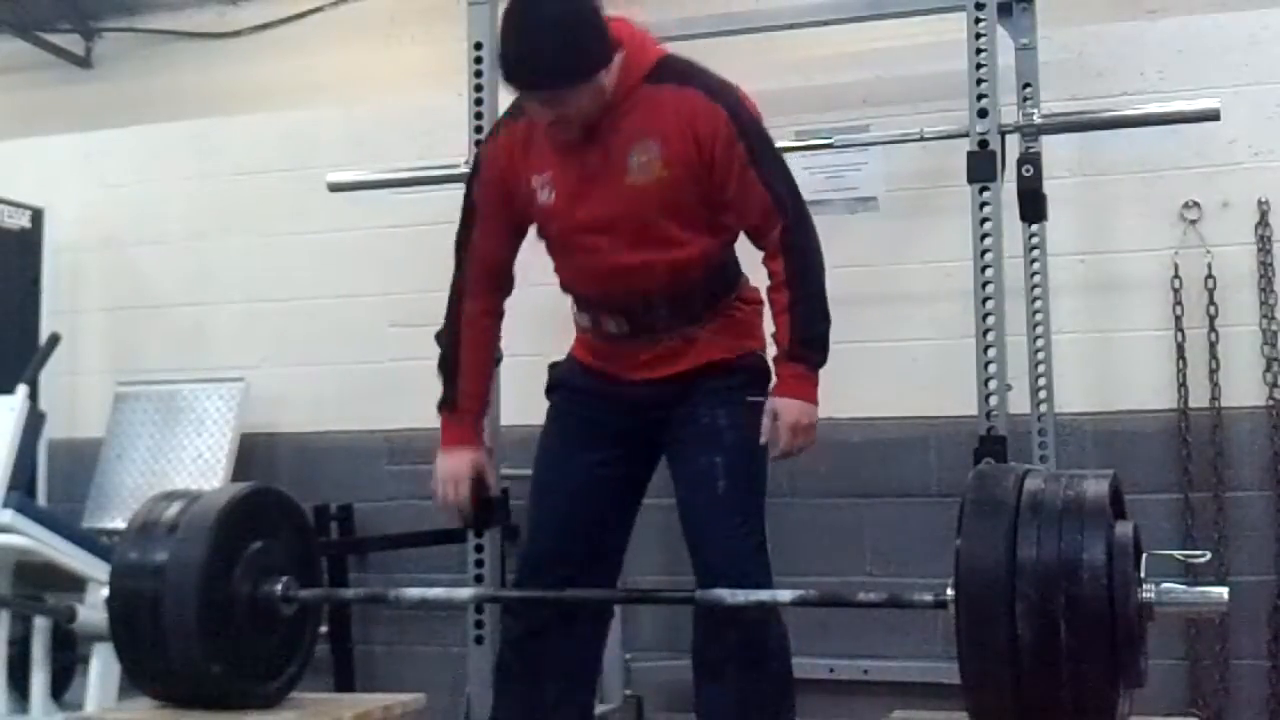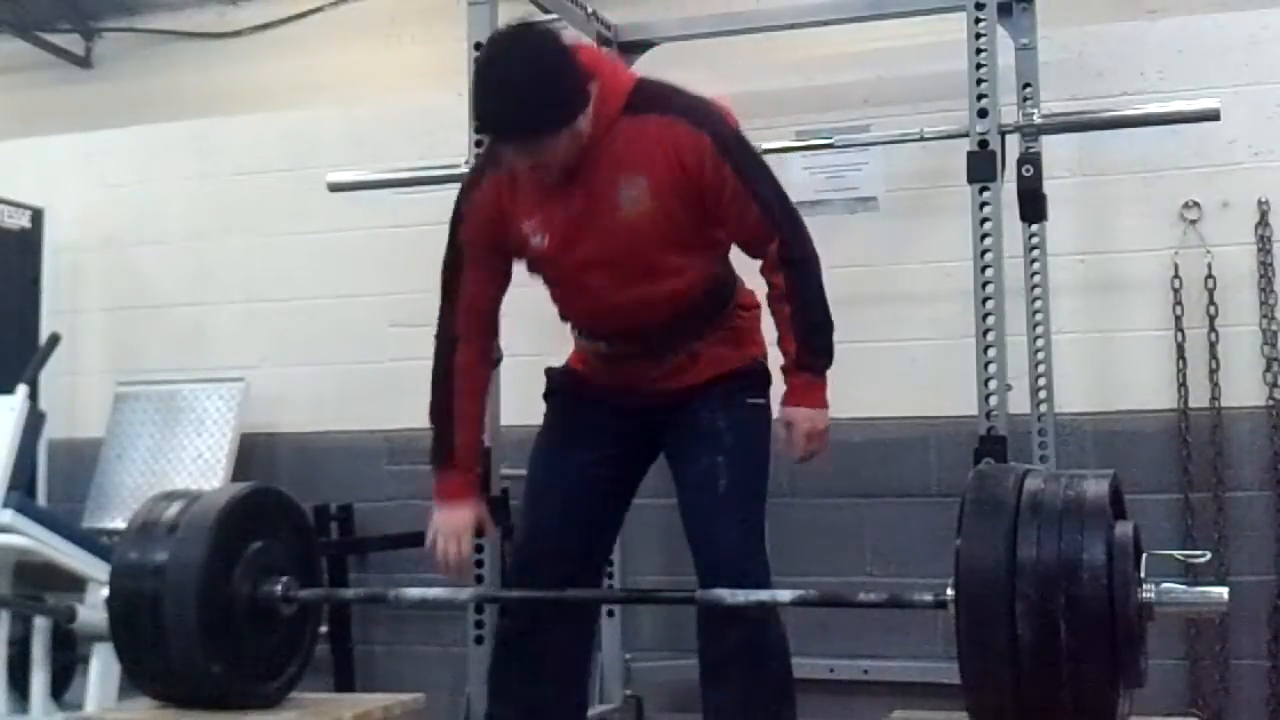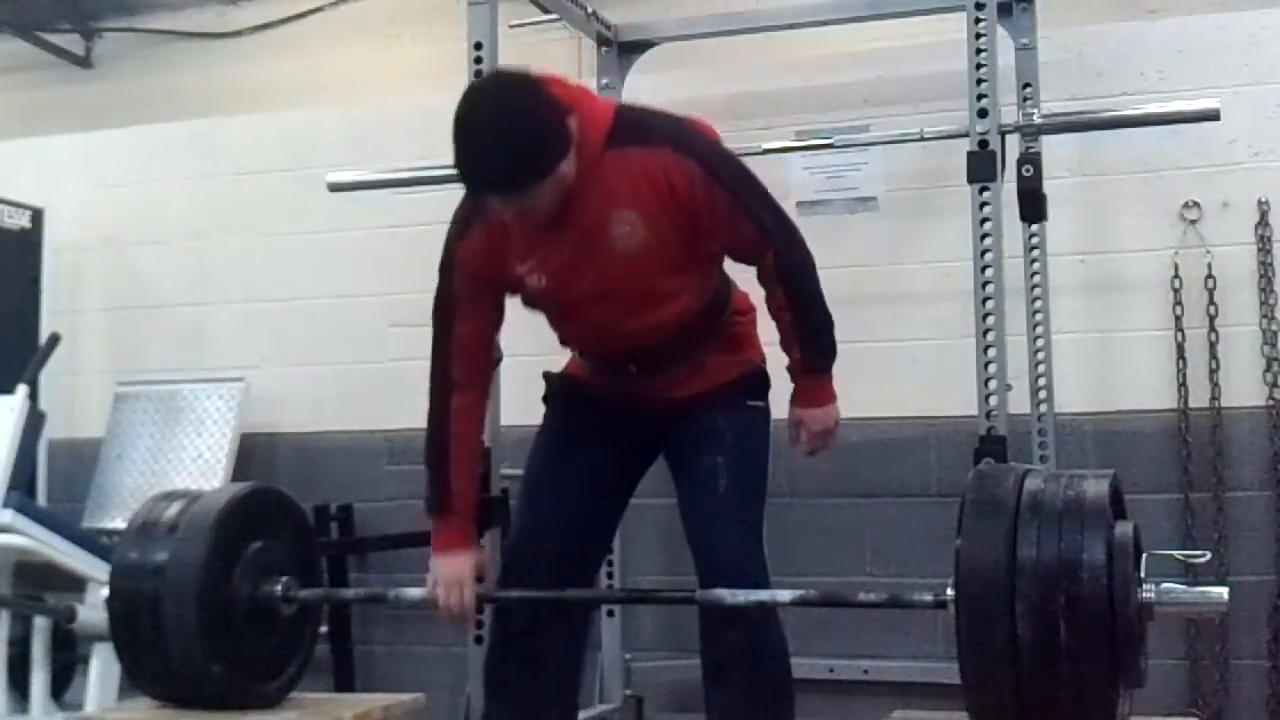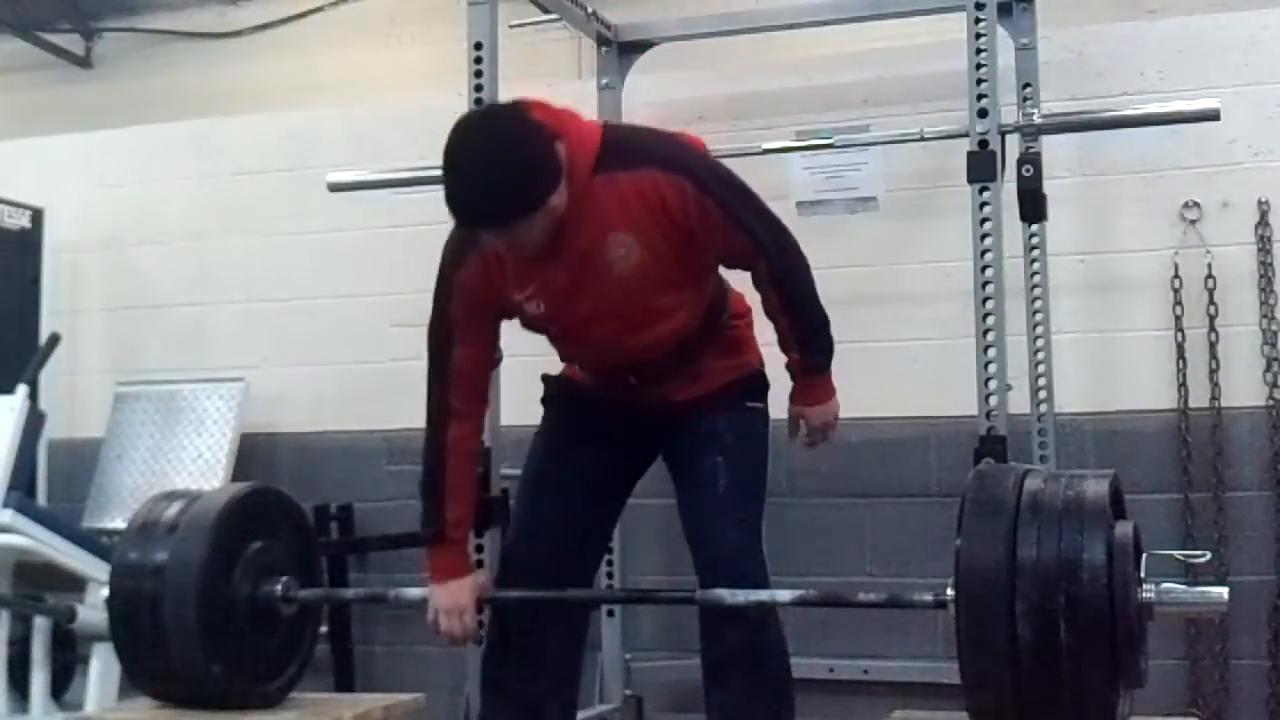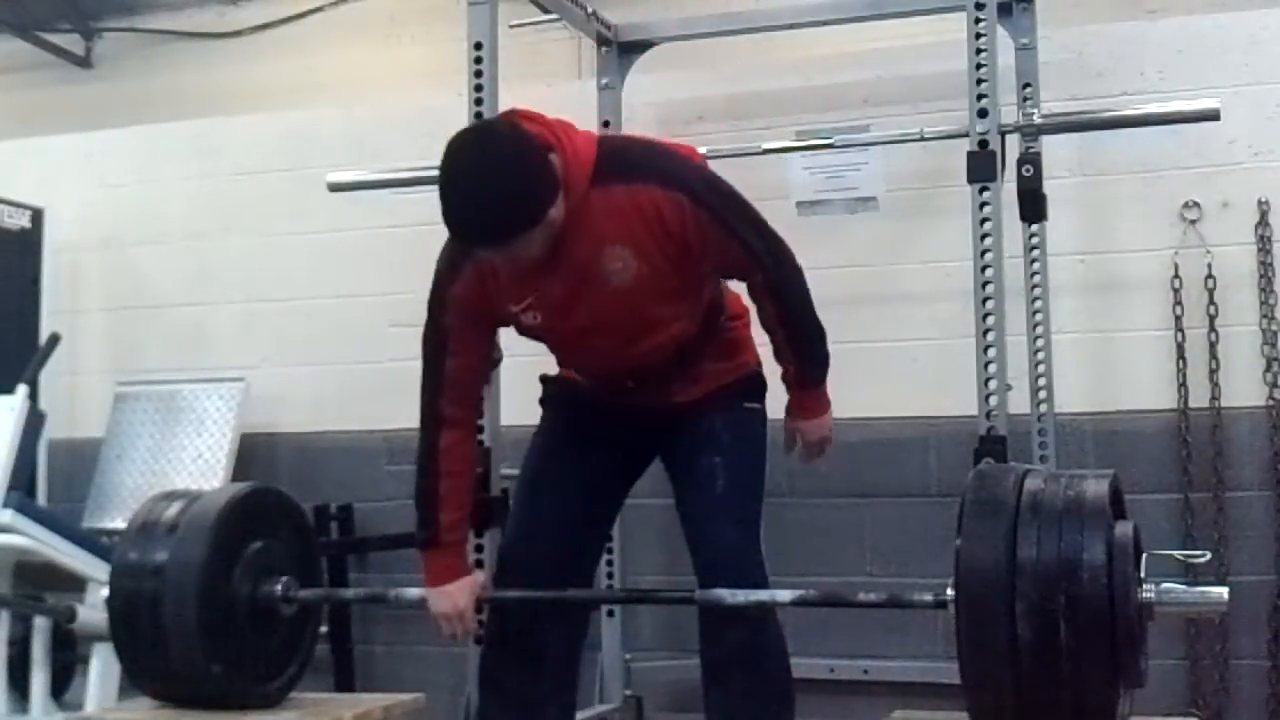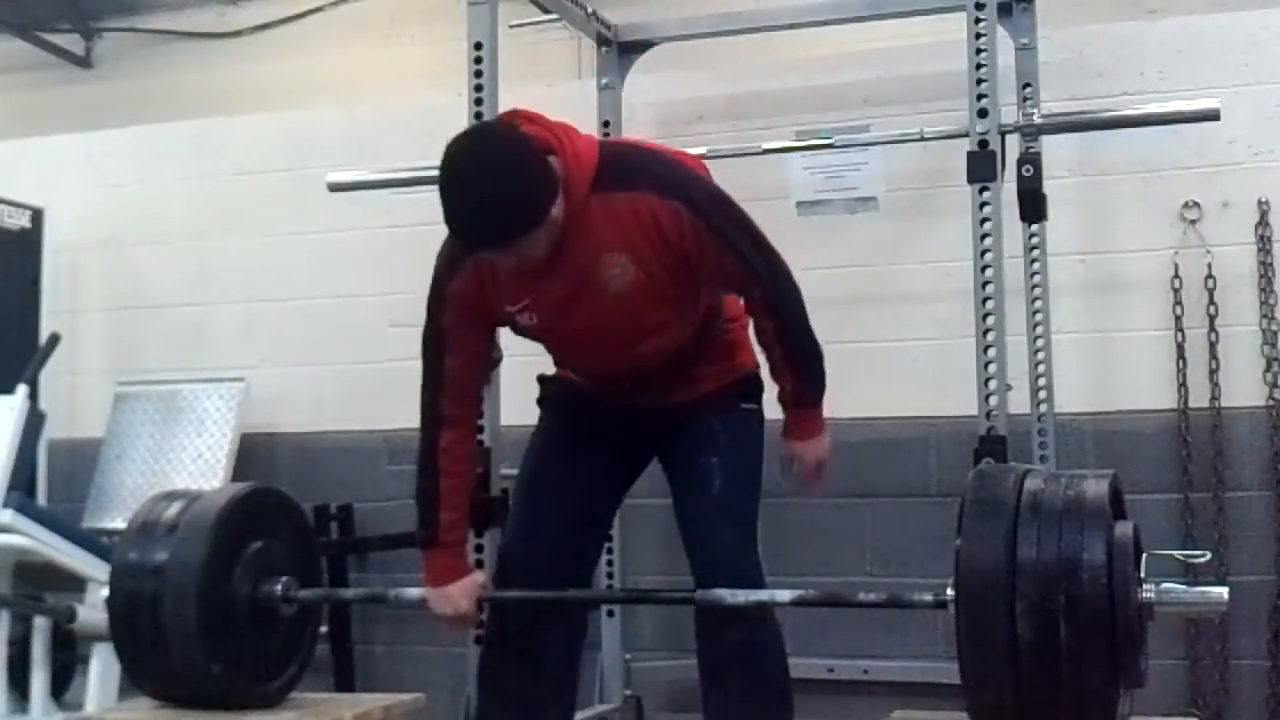
dt=0.1s
person 1, frame 1
left shoulder: (698, 107)
right shoulder: (507, 149)
left elbow: (786, 236)
right elbow: (477, 292)
left wrist: (796, 376)
right wrist: (460, 428)
left hip: (713, 376)
right hip: (596, 382)
left knee: (731, 582)
right knee: (549, 582)
person 1, frame 2
left shoulder: (684, 130)
right shoulder: (492, 189)
left elbow: (782, 246)
right elbow: (466, 331)
left wrist: (806, 382)
right wrist: (455, 485)
left hip: (713, 382)
right hip: (594, 391)
left knee: (731, 581)
right knee: (539, 583)
person 1, frame 3
left shoulder: (667, 153)
right shoulder: (479, 234)
left elbow: (779, 252)
right elbow: (459, 377)
left wrist: (813, 386)
right wrist: (453, 533)
left hip: (714, 389)
right hip: (594, 399)
left knee: (733, 584)
right knee: (532, 585)
person 1, frame 4
left shoulder: (659, 171)
right shoulder: (474, 260)
left elbow: (774, 259)
right elbow: (456, 402)
left wrist: (812, 382)
right wrist: (449, 560)
left hip: (712, 391)
right hip: (592, 402)
left knee: (732, 583)
right knee: (528, 585)
person 1, frame 5
left shoulder: (655, 181)
right shoulder: (468, 270)
left elbow: (771, 271)
right elbow: (450, 409)
left wrist: (807, 393)
right wrist: (445, 561)
left hip: (711, 393)
right hip: (590, 403)
left knee: (732, 585)
right knee: (526, 587)
person 1, frame 6
left shoulder: (653, 187)
right shoulder: (466, 269)
left elbow: (767, 285)
right elbow: (450, 407)
left wrist: (804, 416)
right wrist: (445, 560)
left hip: (708, 394)
right hip: (587, 403)
left knee: (728, 587)
right knee: (525, 587)
